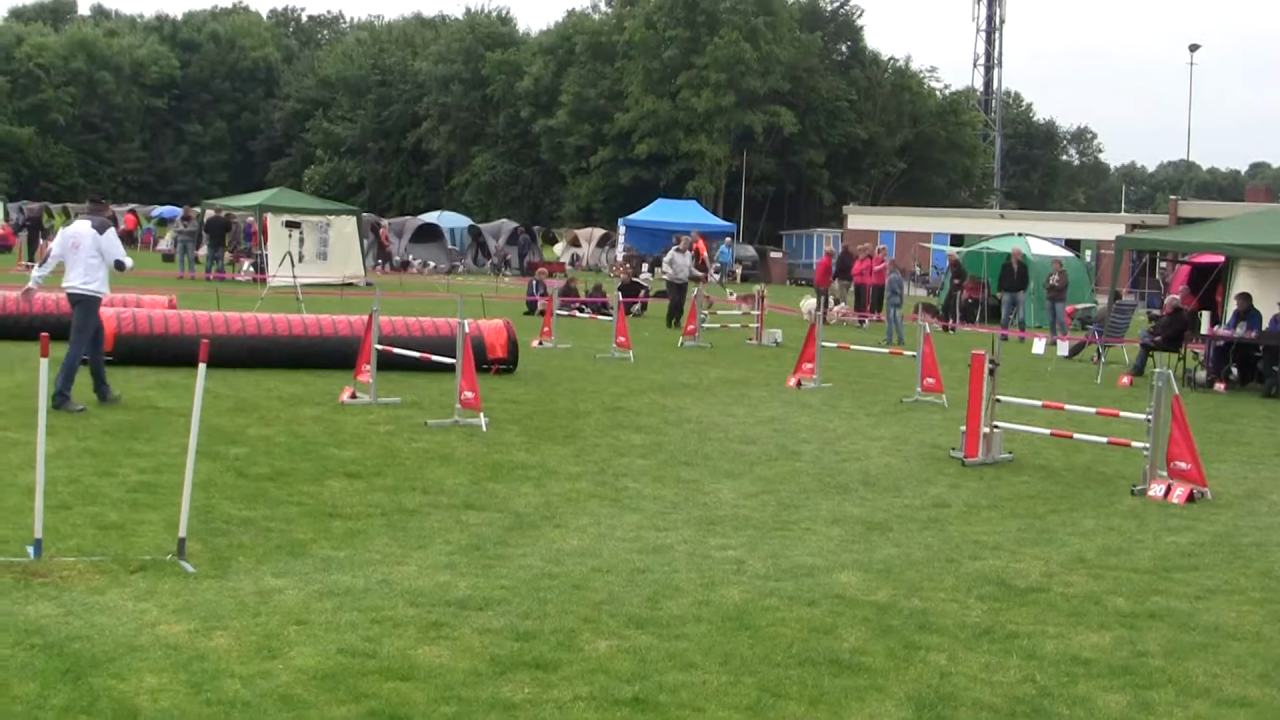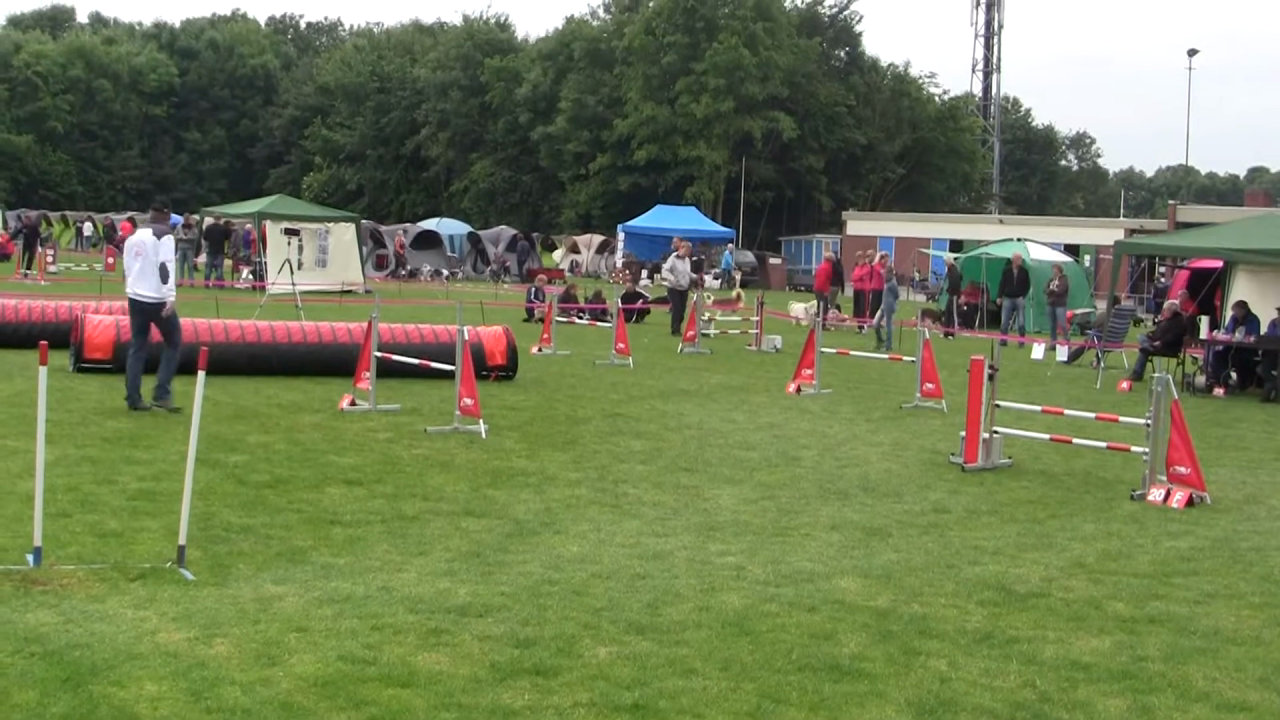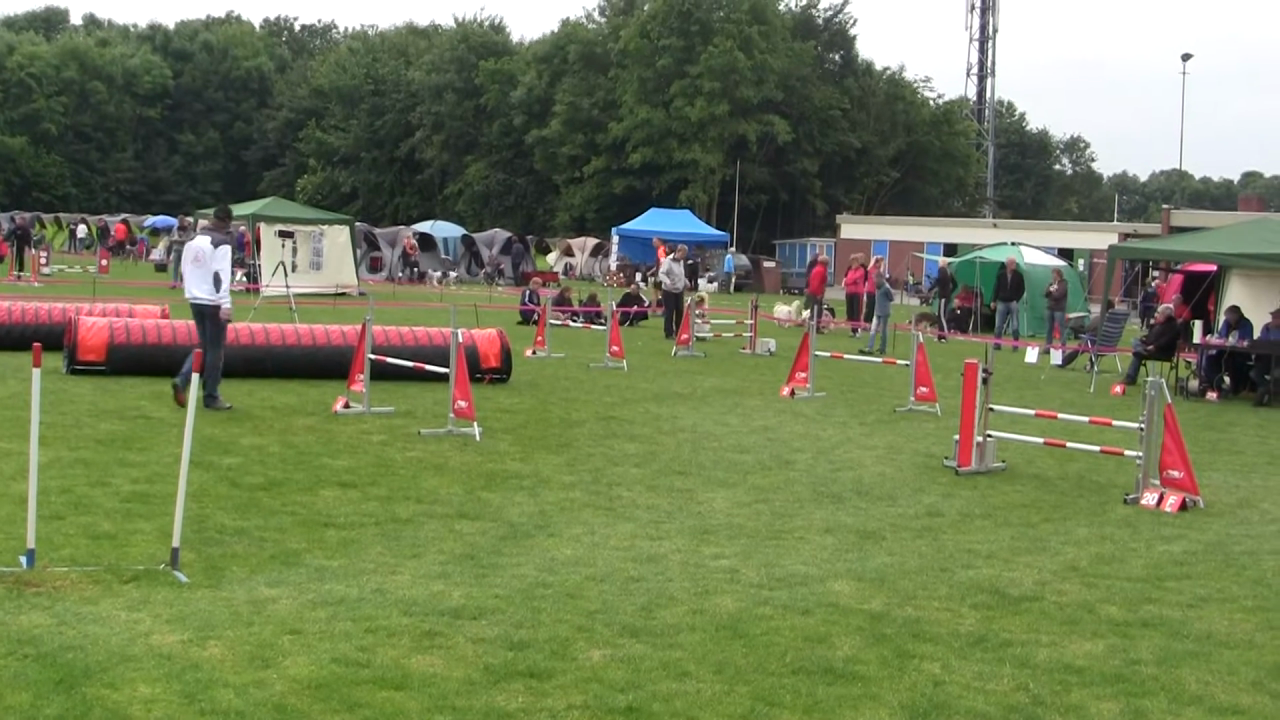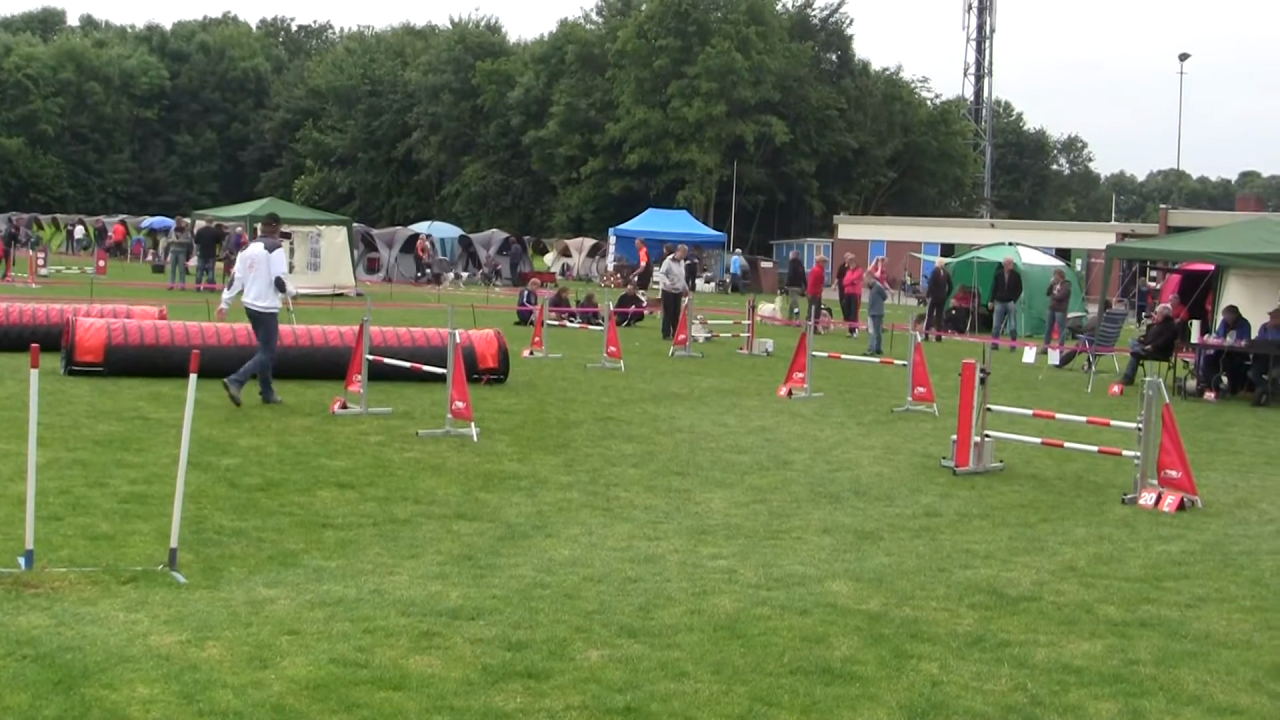
dt=0.4s
person 1, frame 1
left shoulder: (70, 227)
right shoulder: (104, 227)
left elbow: (52, 255)
right elbow: (118, 262)
left wrist: (34, 282)
right wrist: (128, 263)
left hip: (72, 291)
right hip: (89, 293)
left knee: (97, 339)
right knee: (78, 345)
left ankle: (103, 391)
right ankle: (61, 396)
person 1, frame 2
left shoulder: (134, 236)
right shoulder: (164, 235)
left elbow: (128, 267)
right elbow: (165, 266)
right wrist: (171, 297)
left hip: (134, 298)
right hip: (156, 299)
left knee: (137, 347)
right knee: (173, 344)
left ankle: (133, 398)
right ankle: (162, 394)
person 1, frame 3
left shoulder: (192, 240)
right shoulder: (222, 243)
left elbow: (184, 271)
right elbow: (221, 274)
right wrist: (225, 305)
left hip: (194, 300)
right hip: (213, 303)
left knee: (205, 346)
right knee: (215, 349)
left ankle: (182, 381)
right ankle: (211, 397)
person 1, frame 4
left shoulder: (247, 248)
right shoulder: (275, 248)
left elbow: (236, 277)
right elbow: (279, 279)
left wrist: (225, 303)
right wrist: (291, 292)
left hip: (250, 305)
right hip: (266, 308)
left knee: (268, 348)
right knee: (266, 353)
left ankle: (268, 393)
right ankle: (235, 381)
